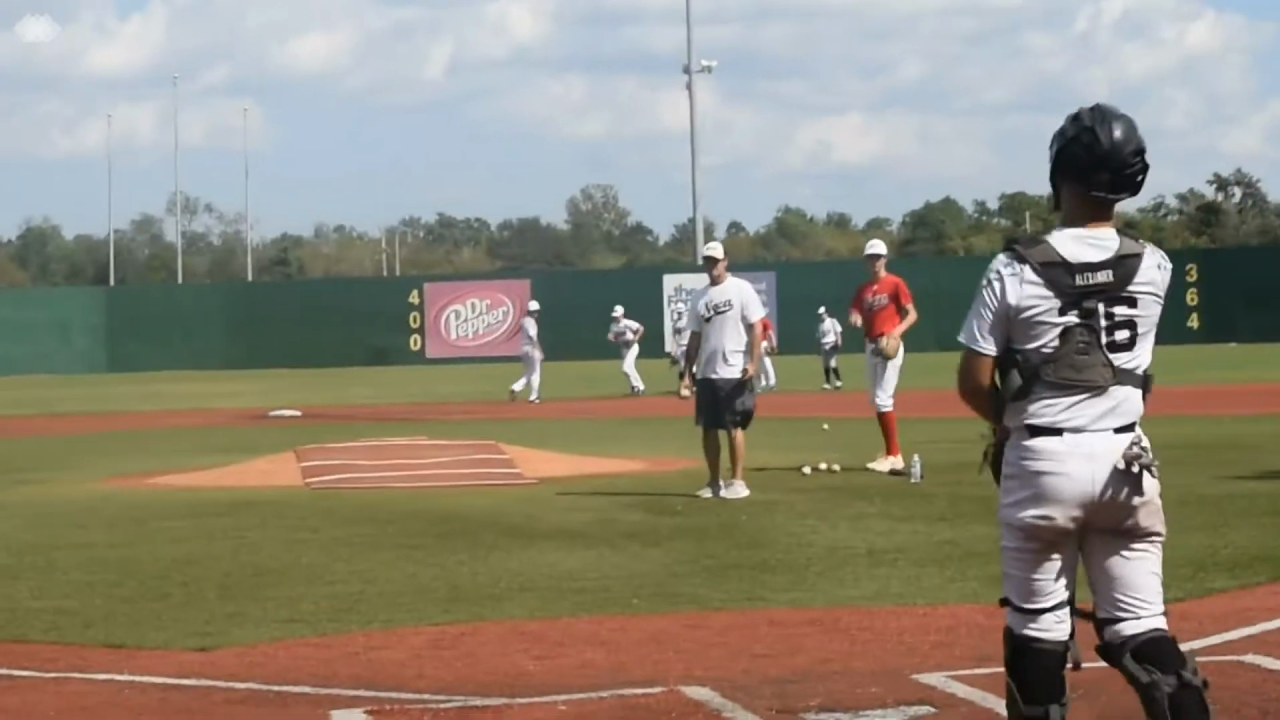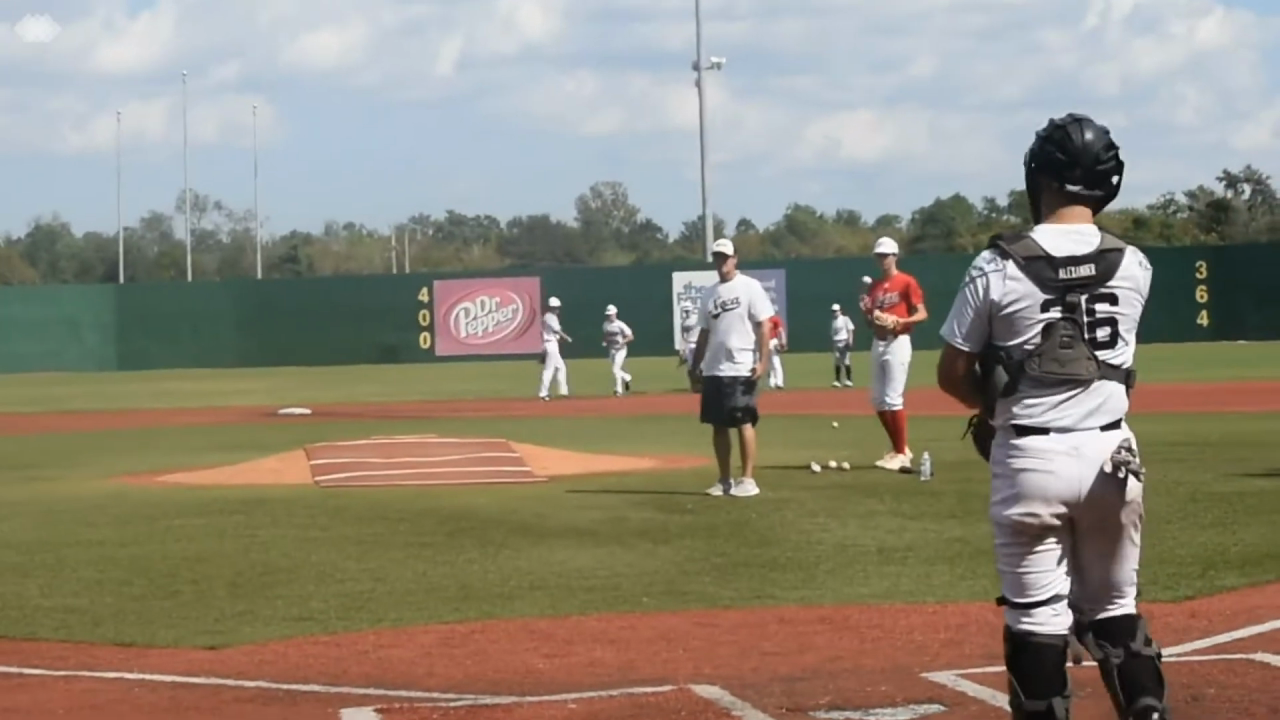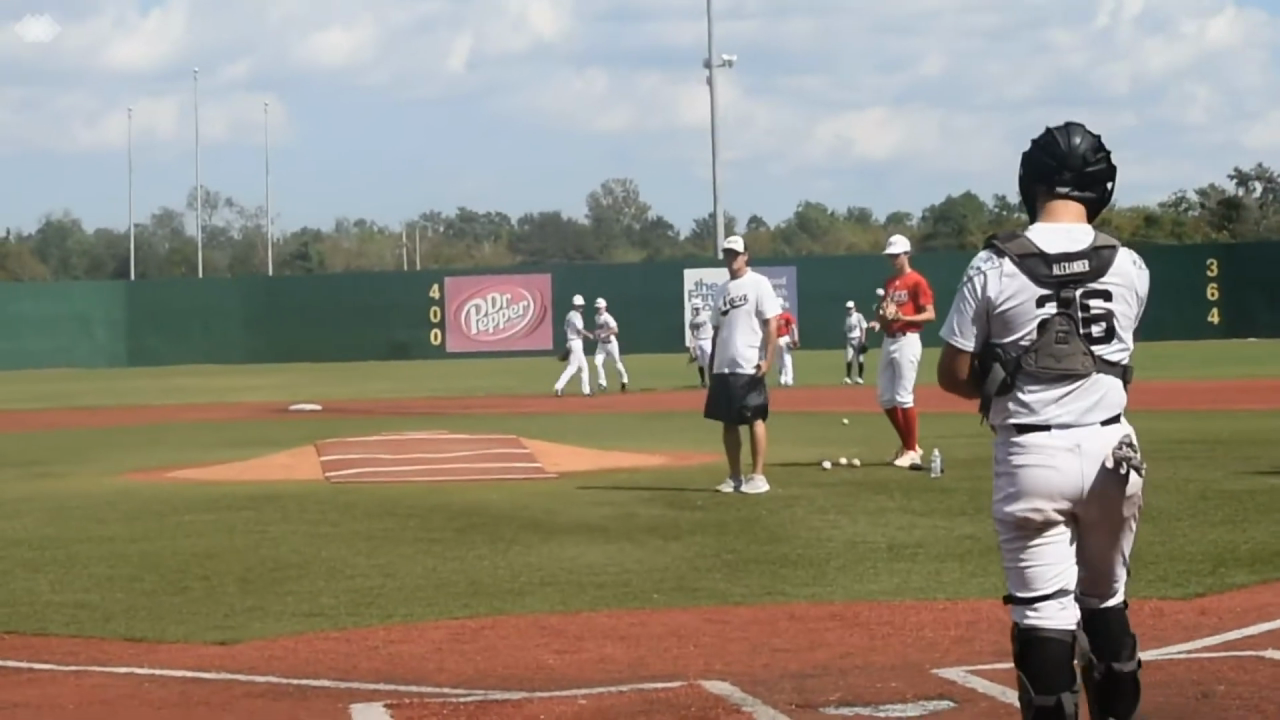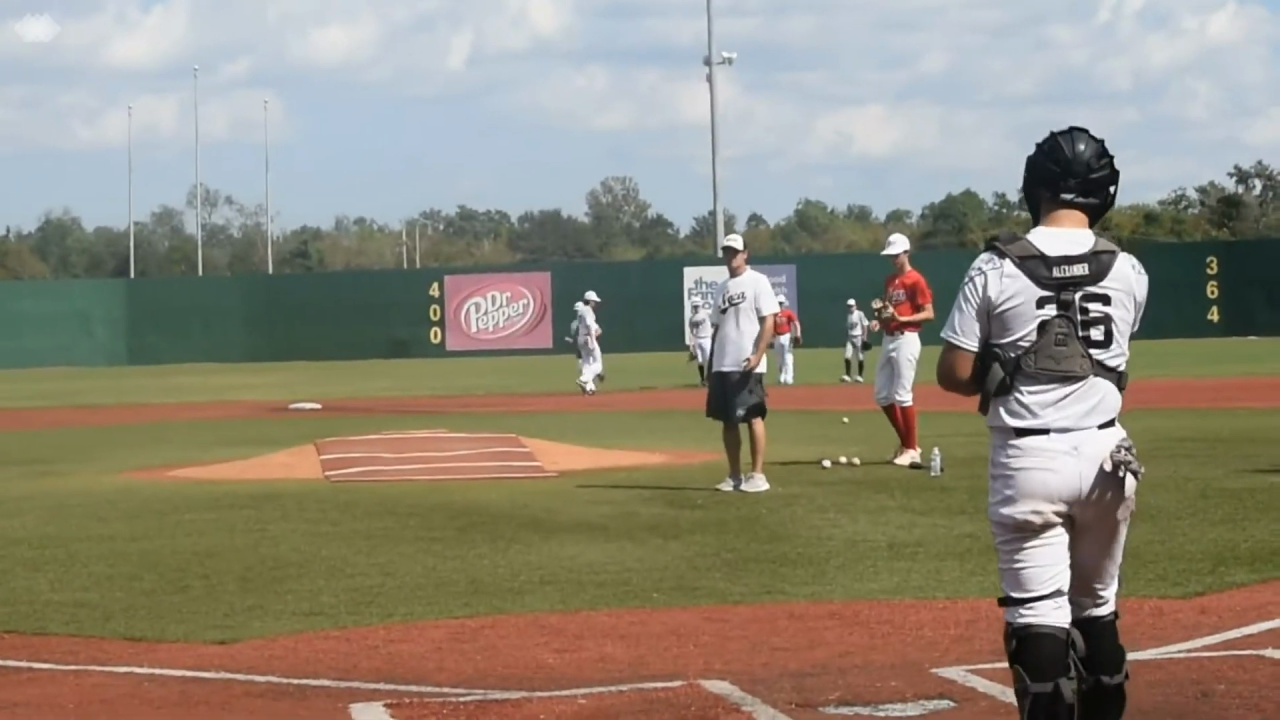
dt=0.2s
person 1, frame 1
left shoulder: (1013, 270)
right shoulder: (1152, 268)
left elbow: (974, 382)
left wrist: (1010, 423)
right wrist: (1110, 188)
left hip: (1043, 462)
right hip: (1124, 462)
left knee: (1037, 626)
right knee: (1139, 627)
person 1, frame 2
left shoulder: (996, 266)
right shoulder: (1134, 266)
left elbow: (953, 375)
left hip: (1029, 461)
right hip: (1108, 456)
left knee: (1036, 621)
right knee: (1112, 611)
person 1, frame 3
left shoulder: (993, 265)
right shoulder: (1130, 266)
left elbow: (953, 375)
left hip: (1031, 457)
right hip: (1109, 452)
left knee: (1044, 615)
right knee: (1105, 604)
person 1, frame 4
left shoulder: (994, 267)
right shoulder: (1129, 271)
left elbow: (953, 374)
left hip: (1028, 460)
right hip: (1104, 456)
left knee: (1038, 616)
right knee: (1096, 611)
person 2, frame 1
left shoulder: (741, 289)
right shoulder: (700, 296)
left elbow: (756, 327)
right elbow: (695, 336)
left wrist: (753, 362)
right wrist: (688, 372)
left hip: (734, 372)
right hip: (707, 373)
left knee: (734, 427)
right knee: (708, 428)
left ankle: (738, 481)
right ankle: (714, 481)
person 2, frame 2
left shoulder: (750, 287)
right shoulder: (710, 293)
left elbow: (764, 326)
left wrist: (763, 362)
right wrist: (694, 368)
left hip: (741, 369)
right hip: (714, 371)
left knee: (744, 423)
right knee: (718, 425)
left ankle: (747, 479)
right ankle: (725, 479)
person 2, frame 3
left shoulder: (759, 283)
right shoulder: (722, 290)
left elbow: (771, 324)
left wrist: (767, 359)
right wrist: (712, 366)
left hip: (749, 367)
right hip: (723, 368)
left knee: (755, 419)
right knee: (728, 422)
left ankle: (758, 476)
right ankle: (735, 476)
person 2, frame 4
left shoulder: (757, 281)
right shoulder: (722, 288)
left elbow: (769, 322)
left wrist: (758, 355)
right wrist: (711, 366)
left hip: (746, 365)
right hip: (722, 366)
left knee: (753, 417)
right knee: (728, 421)
left ankle: (757, 474)
right ankle: (734, 475)
person 3, frame 1
left shoulder: (895, 284)
right shoulder: (863, 289)
left elbow: (912, 314)
right elbow: (859, 317)
left wrist: (898, 331)
right wrist: (854, 319)
right hip: (870, 346)
left knee: (884, 400)
right knee: (878, 401)
left ankle: (893, 456)
right ankle: (891, 453)
person 3, frame 2
left shoulder: (906, 282)
right shoulder: (874, 285)
left elbow: (922, 313)
right elbow: (871, 320)
left wrist: (900, 321)
right wrist: (868, 311)
left hip: (897, 343)
right hip: (878, 344)
left knee: (893, 399)
right knee: (877, 400)
left ankle: (902, 454)
right ankle: (898, 448)
person 3, frame 3
left shoulder: (917, 281)
right shoulder: (888, 283)
left elbow: (931, 314)
left wrist: (904, 317)
right wrist: (878, 321)
left hip: (907, 341)
right hip: (888, 341)
left knee: (903, 397)
right knee: (885, 397)
left ankle: (912, 451)
right ankle: (908, 445)
person 3, frame 4
left shoulder: (916, 280)
right shoulder: (890, 280)
left elbow: (929, 314)
left wrist: (901, 318)
right wrist: (880, 320)
left hip: (906, 340)
right hip: (888, 340)
left knee: (902, 395)
right knee: (882, 394)
left ankle: (912, 450)
right ankle: (905, 443)
